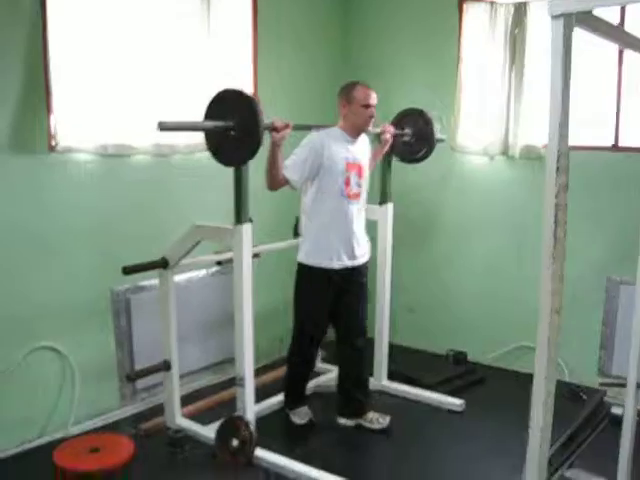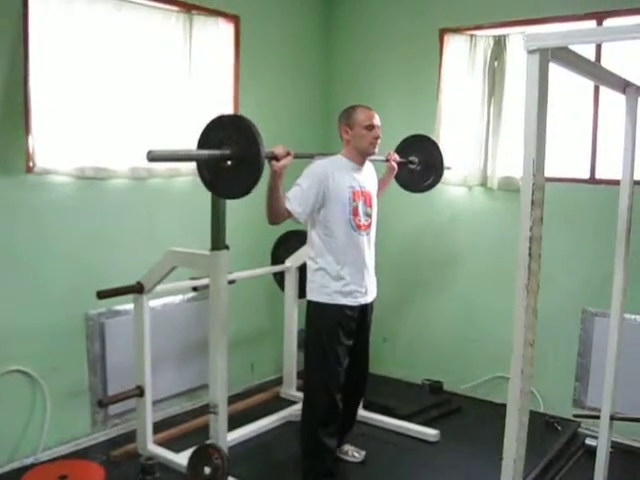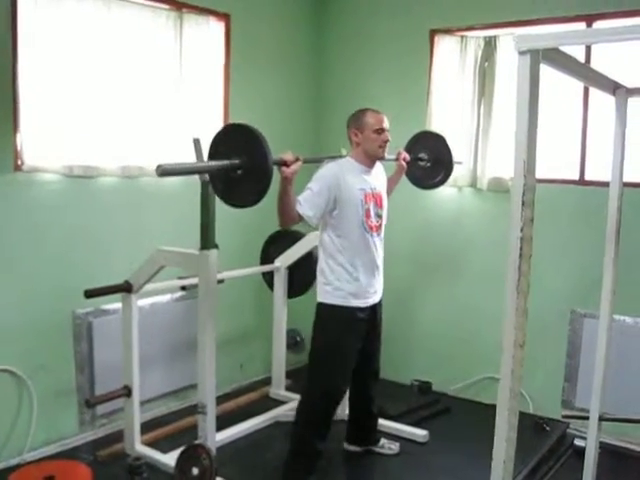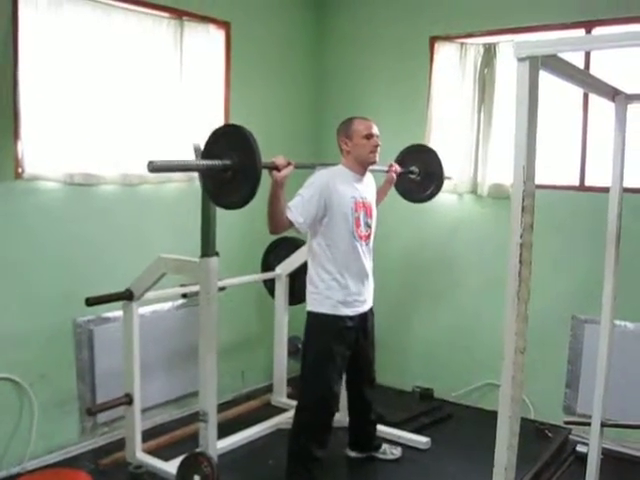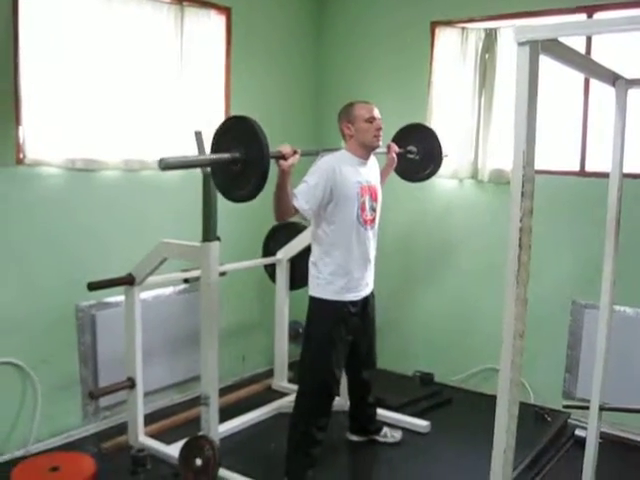
dt=1s
person 1, frame 1
left shoulder: (362, 143)
right shoulder: (319, 143)
right elbow: (275, 182)
left wrist: (383, 145)
right wrist: (275, 145)
left hip: (355, 260)
right hip: (319, 262)
left knee: (355, 339)
right knee: (307, 338)
left ankle: (354, 408)
right ankle: (294, 401)
person 1, frame 2
left shoulder: (368, 171)
right shoulder: (323, 171)
right elbow: (277, 216)
left wrist: (390, 174)
right wrist: (276, 175)
left hip: (363, 294)
right hip: (330, 298)
left knee: (355, 380)
right knee: (325, 387)
left ankle: (337, 440)
person 1, frame 3
left shoulder: (377, 172)
right shoulder: (334, 174)
right elbow: (289, 220)
left wrist: (400, 171)
right wrist: (287, 180)
left hip: (371, 295)
right hip: (340, 299)
left knee: (366, 375)
right knee: (325, 386)
left ankle: (361, 435)
person 1, frame 4
left shoulder: (367, 182)
right shoulder: (325, 182)
right elbow: (278, 225)
left wrist: (389, 182)
right wrist: (277, 184)
left hip: (362, 303)
right hip: (330, 308)
left knee: (363, 381)
right knee: (319, 395)
left ankle: (363, 441)
person 1, frame 5
left shoulder: (371, 166)
right shoulder: (330, 167)
right elbow: (284, 214)
left wrist: (390, 165)
right wrist: (284, 173)
left hip: (363, 288)
right hip: (332, 293)
left knee: (363, 367)
right knee: (320, 381)
left ankle: (364, 424)
